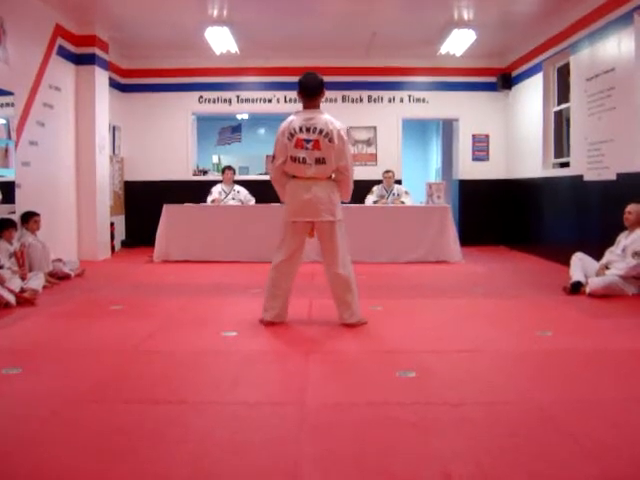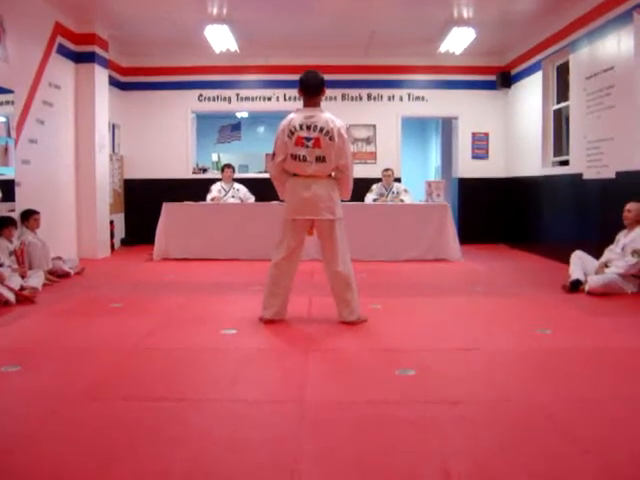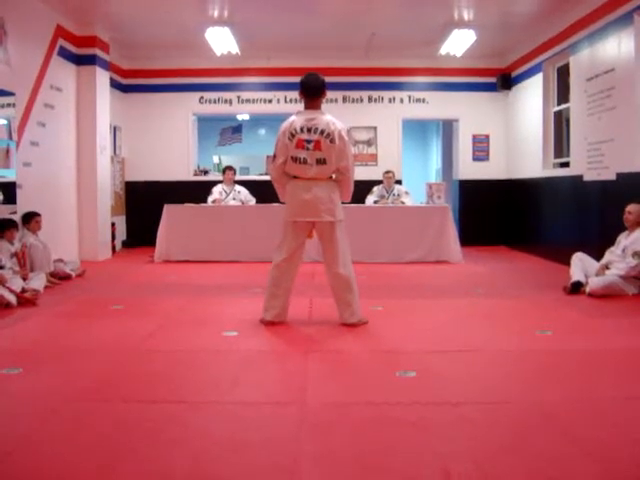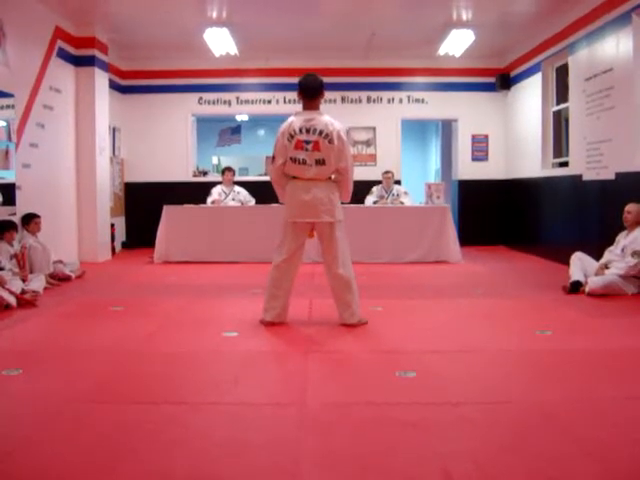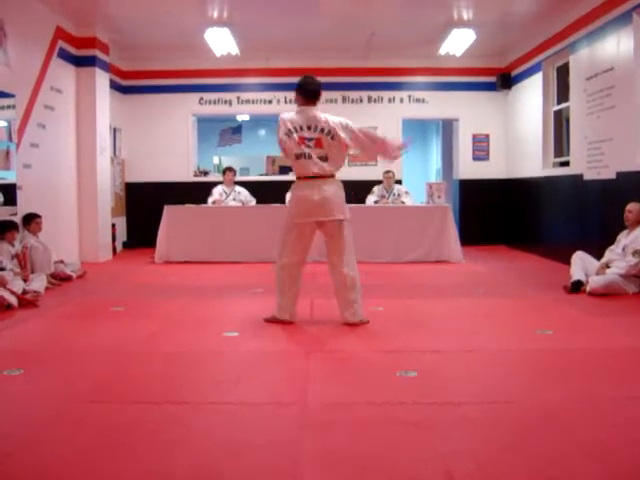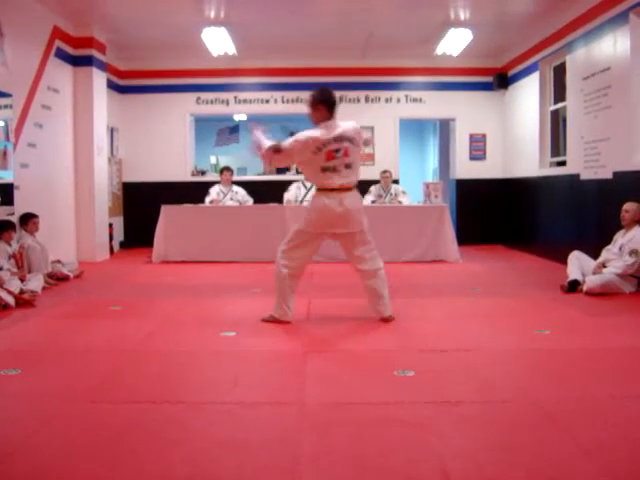
dt=0.5s
person 1, frame 1
left shoulder: (287, 126)
right shoulder: (334, 126)
left elbow: (277, 169)
right elbow: (345, 169)
left wrist: (287, 196)
right wrist: (342, 196)
left hip: (297, 195)
right hip: (325, 195)
left knee: (285, 258)
right knee: (337, 259)
left ankle: (272, 313)
right ankle: (350, 314)
person 1, frame 2
left shoulder: (287, 124)
right shoulder: (335, 124)
left elbow: (276, 166)
right elbow: (345, 166)
left wrist: (286, 193)
right wrist: (342, 195)
left hip: (296, 194)
right hip: (325, 194)
left knee: (284, 256)
right knee: (337, 258)
left ankle: (271, 311)
right ankle: (350, 313)
person 1, frame 3
left shoulder: (288, 126)
right shoulder: (336, 127)
left elbow: (277, 168)
right elbow: (346, 169)
left wrist: (287, 195)
right wrist: (343, 197)
left hip: (297, 196)
right hip: (326, 196)
left knee: (285, 258)
right knee: (338, 260)
left ankle: (272, 313)
right ankle: (351, 314)
person 1, frame 4
left shoulder: (287, 127)
right shoulder: (334, 127)
left elbow: (277, 169)
right elbow: (345, 169)
left wrist: (287, 196)
right wrist: (342, 198)
left hip: (296, 197)
right hip: (325, 196)
left knee: (284, 259)
right knee: (338, 260)
left ankle: (272, 314)
right ankle: (350, 315)
person 1, frame 5
left shoulder: (286, 121)
right shoulder: (336, 124)
right elbow: (368, 140)
right wrist: (395, 149)
left hip: (301, 194)
right hip: (331, 194)
left knee: (289, 258)
right knee: (344, 259)
left ankle: (284, 312)
right ankle: (353, 313)
person 1, frame 6
left shoulder: (309, 138)
right shoulder: (352, 130)
left elbow: (274, 155)
left wrist: (258, 136)
left hip: (323, 205)
right hip: (350, 203)
left knee: (288, 258)
right knee: (368, 260)
left ankle: (281, 312)
right ankle: (384, 310)
